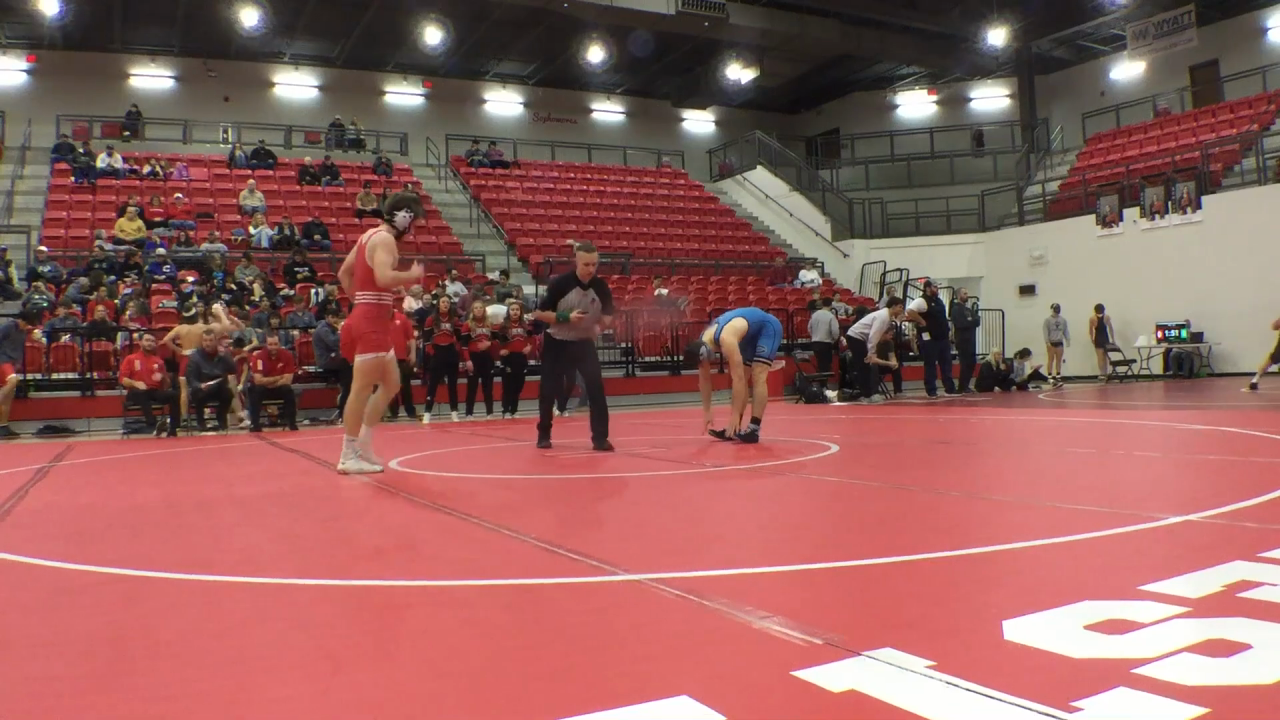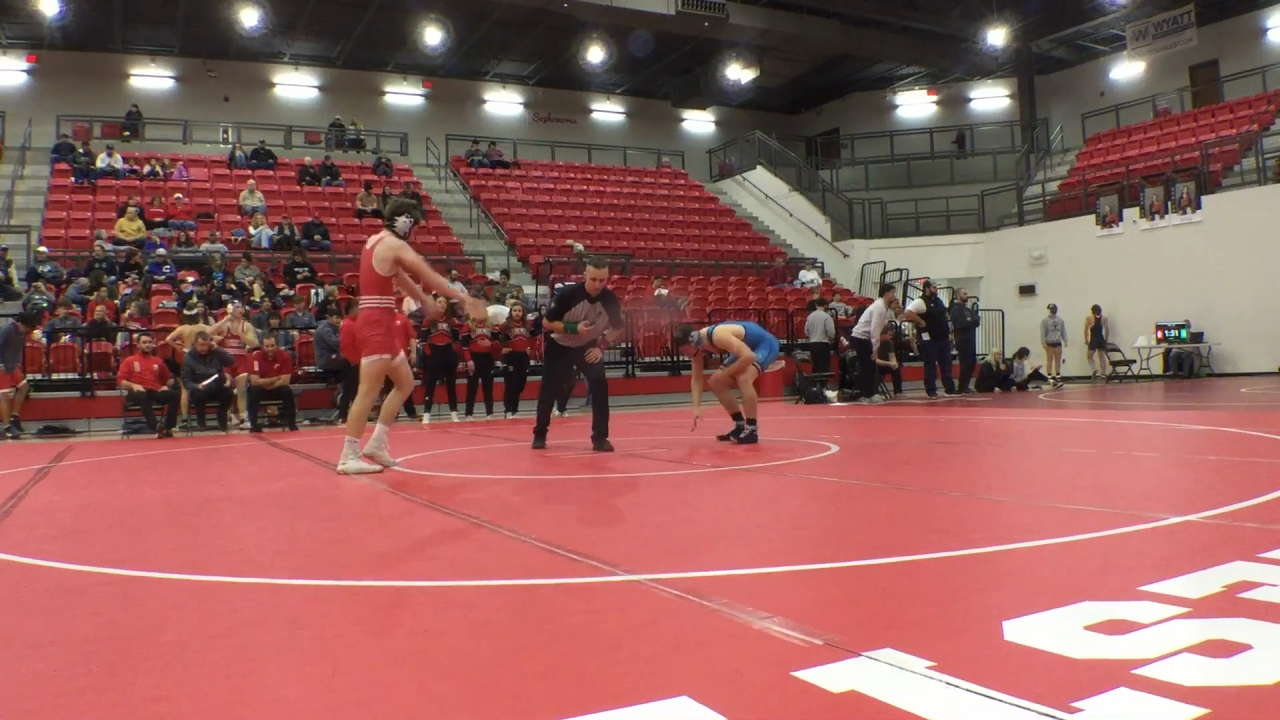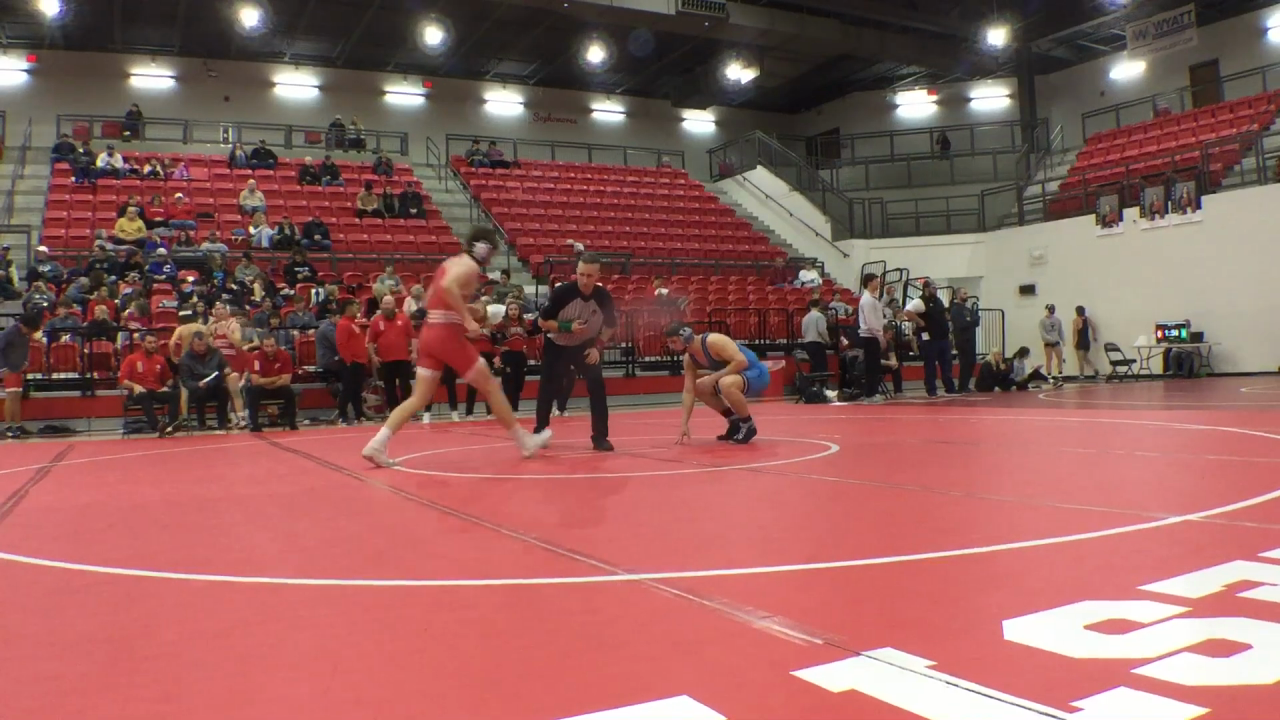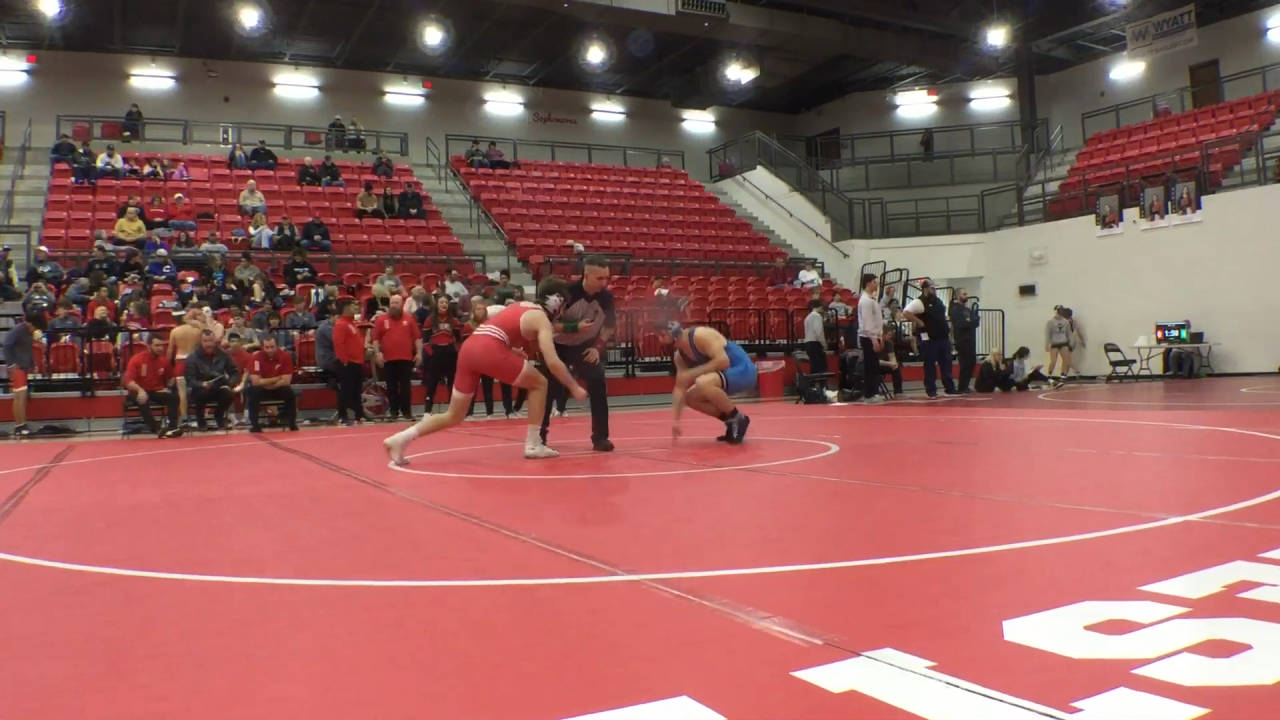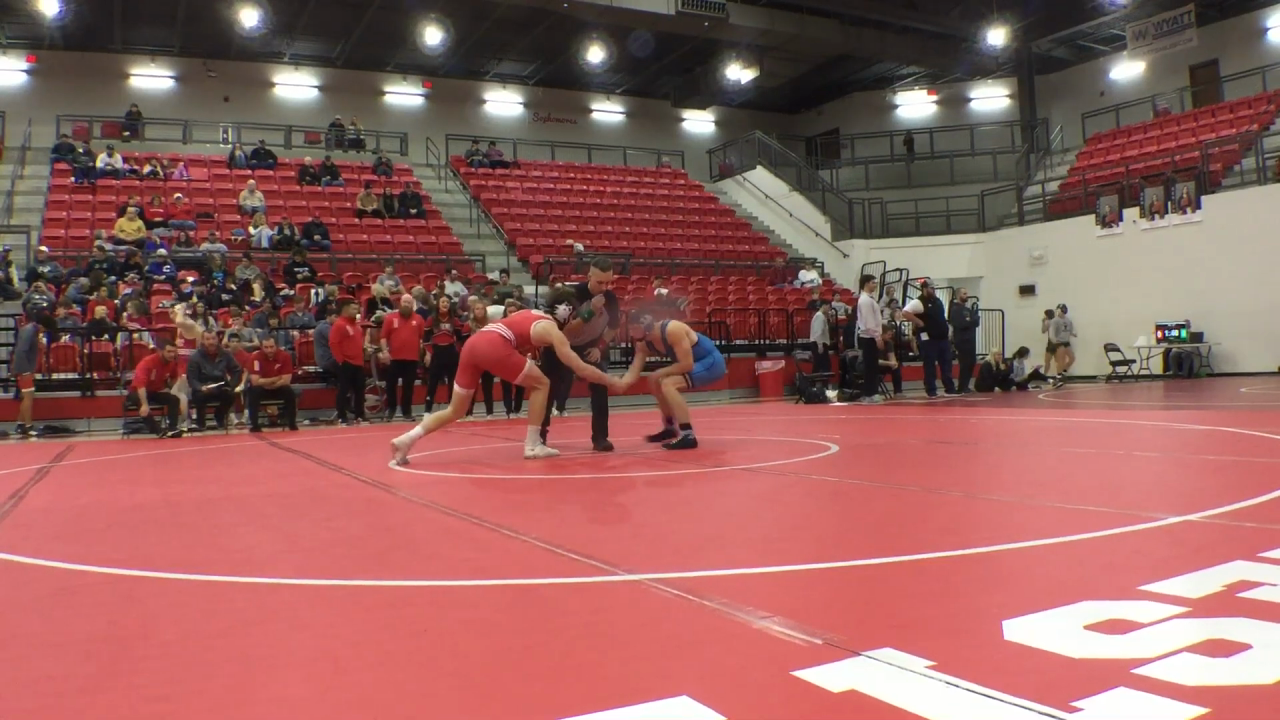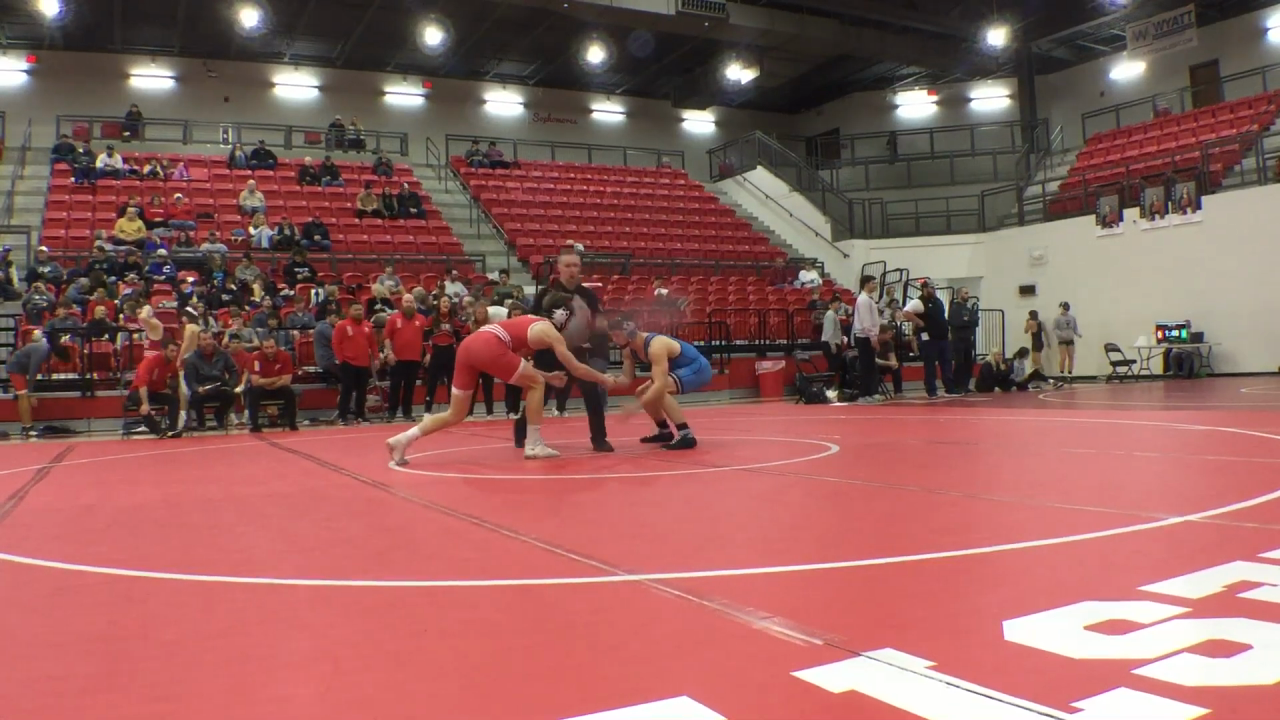
dt=0.5s
person 1, frame 1
left shoulder: (370, 235)
right shoulder: (385, 239)
left elbow: (344, 273)
right elbow: (383, 279)
right wrist: (413, 274)
left hip: (367, 317)
right hip: (372, 320)
left knee: (390, 384)
right knee: (362, 389)
left ankle: (359, 447)
right ankle: (349, 457)
person 1, frame 2
left shoulder: (375, 242)
right shoulder: (395, 245)
right elbow: (430, 277)
left wrist: (423, 298)
right wrist: (465, 299)
left hip: (375, 321)
right hip: (376, 323)
left knee: (406, 383)
right knee: (368, 392)
left ankle: (376, 445)
right ankle: (348, 457)
person 1, frame 3
left shoulder: (451, 263)
right shoulder: (470, 267)
left elbow: (431, 299)
right elbow: (447, 286)
right wrist: (466, 318)
left hip: (430, 334)
right hip: (448, 336)
left knee: (419, 398)
right knee: (492, 387)
left ankle: (377, 444)
right ankle: (525, 442)
person 1, frame 4
left shoulder: (521, 306)
right shoulder: (542, 320)
right elbow: (551, 360)
left wrist: (515, 352)
right wrist: (574, 386)
left hip: (469, 348)
right hip: (489, 350)
left knee: (453, 416)
right knee: (539, 384)
left ankle: (400, 440)
right ankle: (534, 445)
person 1, frame 5
left shoulder: (530, 314)
right shoulder: (553, 331)
right elbow: (581, 369)
right wrist: (610, 381)
left hip: (473, 344)
right hip: (492, 347)
left knee: (455, 411)
right knee: (540, 384)
left ankle: (406, 439)
right ankle: (533, 445)
person 1, frame 6
left shoulder: (530, 321)
right shoulder: (551, 332)
left elbow: (518, 359)
right elbow: (577, 368)
left wrist: (548, 376)
right wrist: (604, 379)
left hip: (468, 345)
right hip: (488, 346)
left knee: (455, 415)
right knee: (536, 384)
left ankle: (402, 440)
right ankle: (534, 445)
person 2, frame 1
left shoulder: (600, 286)
right shoulder: (559, 283)
left elbow: (609, 314)
right elbow: (540, 313)
left wrist: (600, 325)
right wrist: (567, 317)
left hip: (584, 343)
right hip: (557, 343)
left knee: (596, 387)
right knee: (549, 389)
left ankle: (600, 437)
right ankle: (544, 433)
person 2, frame 2
left shoulder: (610, 299)
right shoulder: (568, 294)
left elbow: (617, 327)
right elbow: (547, 322)
left wrist: (600, 347)
right wrist: (574, 328)
left hip: (588, 347)
right hip: (559, 346)
left knee: (599, 386)
right knee: (549, 390)
left ankle: (600, 438)
right ankle: (539, 434)
person 2, frame 3
left shoulder: (603, 297)
right shoulder: (562, 292)
left elbow: (611, 326)
right elbow: (542, 321)
left wrist: (597, 346)
right wrist: (568, 327)
left hip: (586, 346)
right hip: (557, 346)
left knee: (597, 387)
right knee: (548, 389)
left ankle: (600, 437)
right ankle: (540, 433)
person 2, frame 4
left shoulder: (606, 297)
right shoulder: (566, 293)
left elbow: (610, 325)
left wrist: (598, 346)
right wrist: (574, 327)
left hip: (586, 346)
right hip: (558, 346)
left knee: (598, 385)
right knee: (548, 389)
left ankle: (600, 437)
right ankle: (539, 434)
person 2, frame 5
left shoulder: (611, 299)
right shoulder: (573, 294)
left elbow: (613, 326)
right elbow: (564, 327)
left wrist: (600, 347)
right wrist: (590, 312)
left hip: (589, 347)
left knee: (600, 386)
right knee: (549, 389)
left ankle: (600, 438)
right ankle: (539, 435)
person 2, frame 6
left shoulder: (586, 295)
right shoulder: (547, 293)
left elbow: (599, 320)
left wrist: (600, 324)
left hip: (578, 352)
right hip: (548, 353)
left knee: (593, 393)
left ankle: (599, 438)
right ankle: (521, 432)
